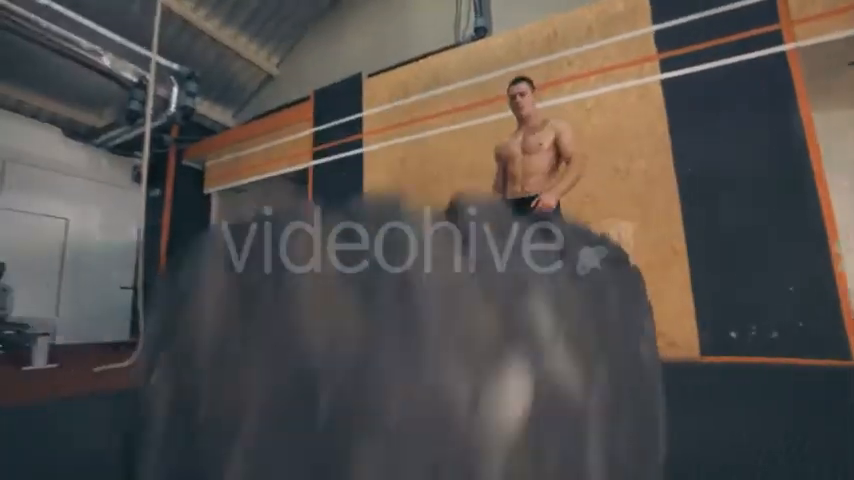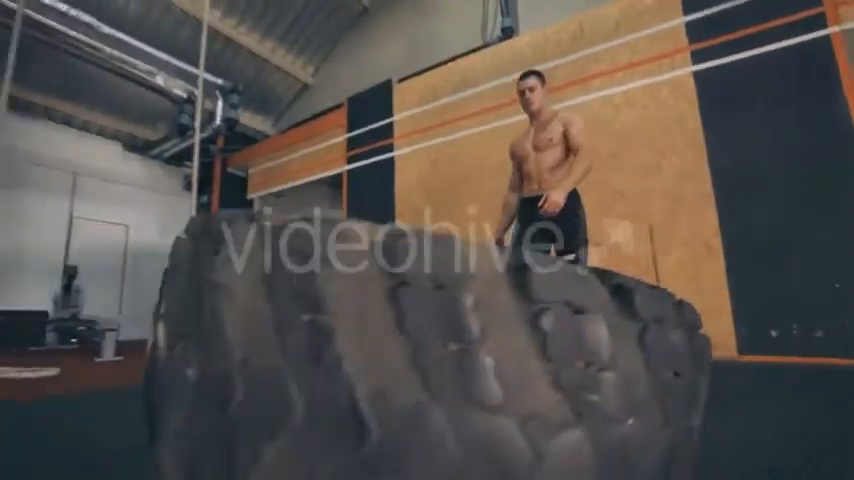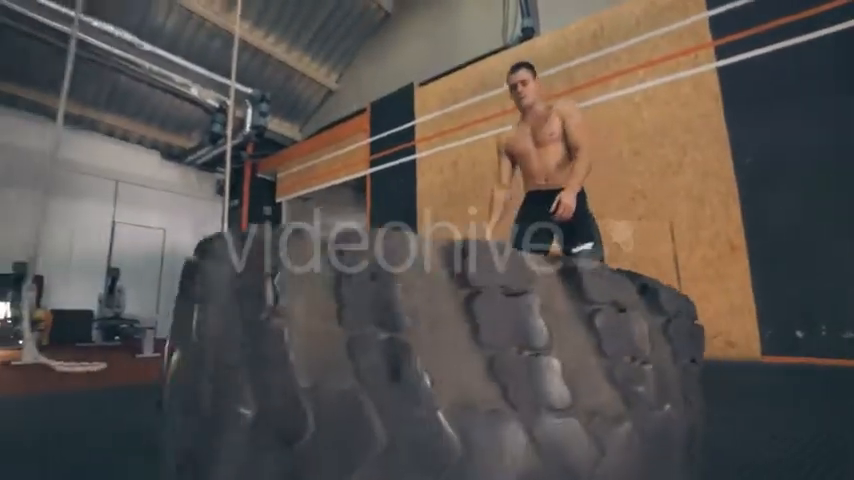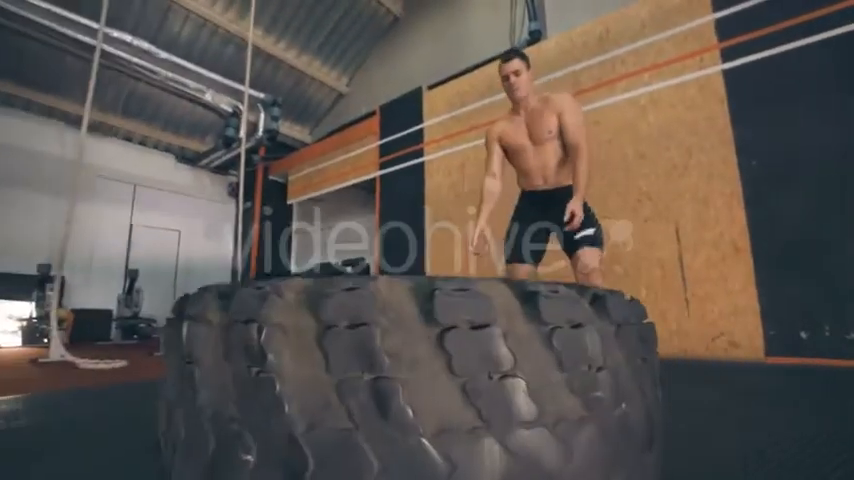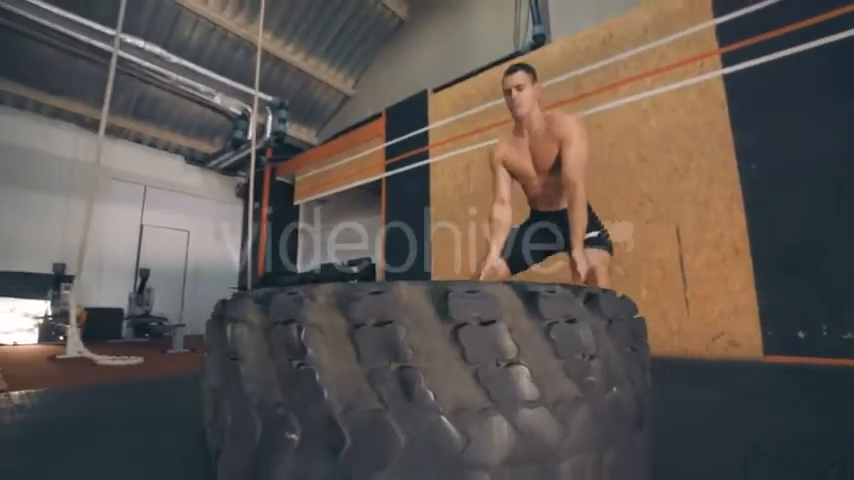
dt=0.2s
person 1, frame 1
left shoulder: (556, 128)
right shoulder: (503, 146)
left elbow: (575, 166)
left wrist: (554, 195)
left hip: (546, 206)
right hip: (510, 206)
person 1, frame 2
left shoulder: (567, 120)
right shoulder: (517, 144)
left elbow: (584, 158)
right elbow: (513, 191)
left wrist: (561, 190)
right wrist: (500, 232)
left hip: (564, 205)
right hip: (528, 209)
left knee: (572, 266)
person 1, frame 3
left shoulder: (565, 111)
right shoulder: (508, 140)
left elbow: (582, 152)
right elbow: (502, 187)
left wrist: (571, 192)
right wrist: (490, 228)
left hip: (569, 199)
right hip: (533, 206)
person 1, frame 4
left shoulder: (560, 104)
right shoulder: (498, 130)
left elbow: (579, 151)
right elbow: (493, 178)
left wrist: (578, 198)
right wrist: (481, 221)
left hip: (566, 198)
right hip: (529, 205)
left knee: (588, 267)
right knee: (518, 277)
person 1, frame 5
left shoulder: (566, 126)
right shoulder: (502, 150)
left elbow: (575, 184)
right elbow: (501, 204)
right wrist: (493, 254)
left hip: (578, 219)
right hip: (539, 224)
left knee: (594, 268)
right knee: (487, 274)
